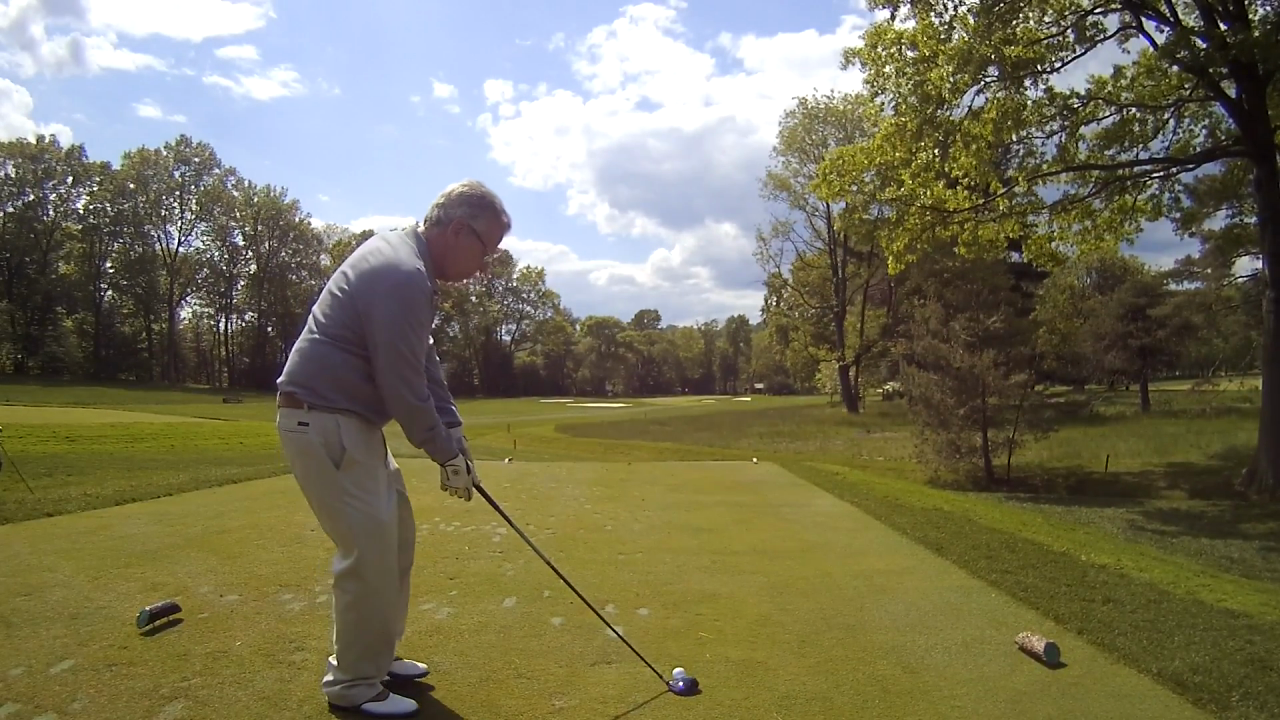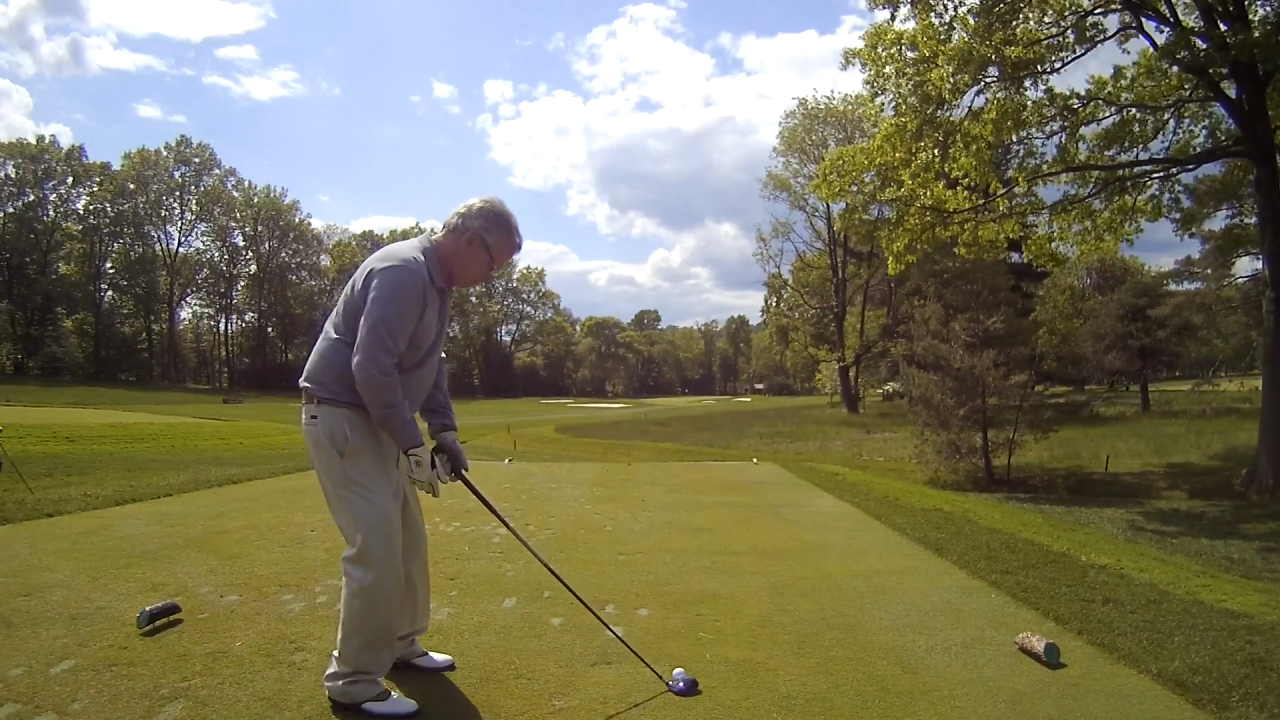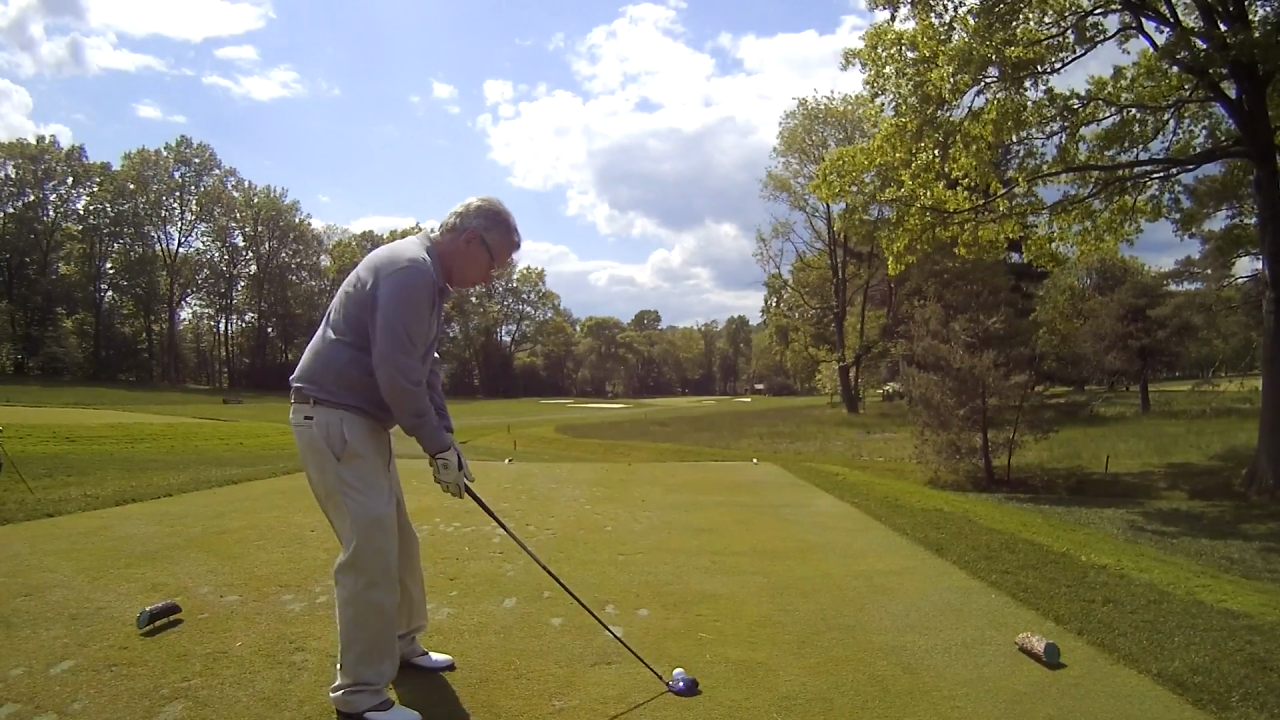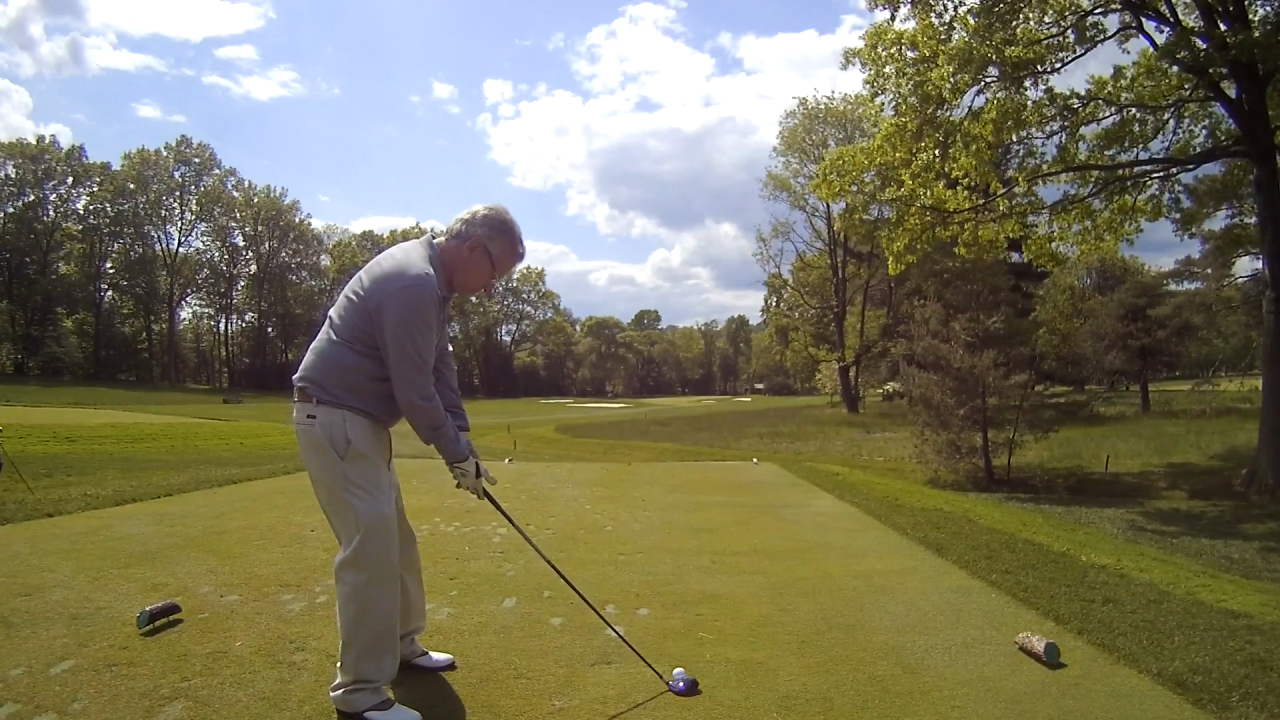
dt=0.5s
person 1, frame 1
left shoulder: (402, 253)
right shoulder: (403, 277)
left elbow: (422, 362)
right elbow: (405, 390)
left wrist: (453, 431)
right wrist: (448, 456)
left hip: (344, 420)
right hip: (324, 421)
left knee: (394, 532)
right knee: (369, 549)
left ankle: (377, 655)
person 1, frame 2
left shoulder: (435, 281)
right shoulder: (402, 272)
left elbow: (428, 365)
right elbow: (370, 369)
left wrist: (444, 429)
right wrist: (414, 445)
left hip: (378, 422)
right hip: (343, 417)
left knee: (406, 538)
right knee: (376, 545)
left ankle: (400, 643)
person 1, frame 3
left shoulder: (428, 276)
right shoulder: (409, 270)
left elbow: (423, 365)
right elbow: (396, 374)
left wrist: (444, 435)
right wrist: (438, 447)
left hip: (361, 419)
right hip: (333, 417)
left knee: (397, 538)
right knee: (370, 547)
left ankle: (400, 642)
person 1, frame 4
left shoulder: (429, 275)
right shoulder: (413, 283)
left elbow: (440, 363)
right elbow: (414, 389)
left wrist: (461, 433)
right wrist: (456, 455)
left hip: (360, 418)
right hip: (334, 417)
left knee: (394, 538)
right knee: (369, 547)
left ankle: (400, 645)
